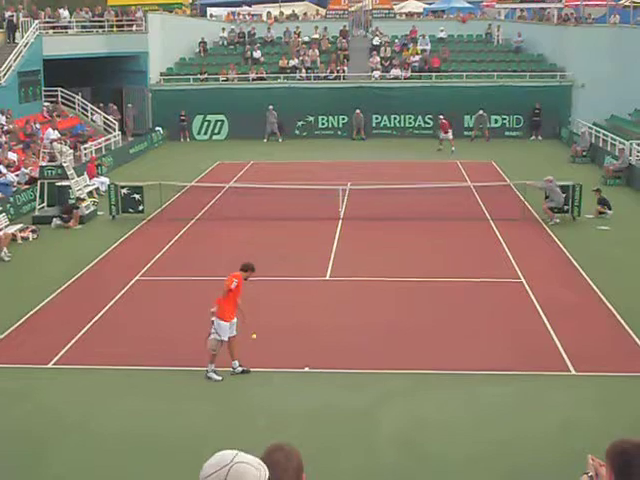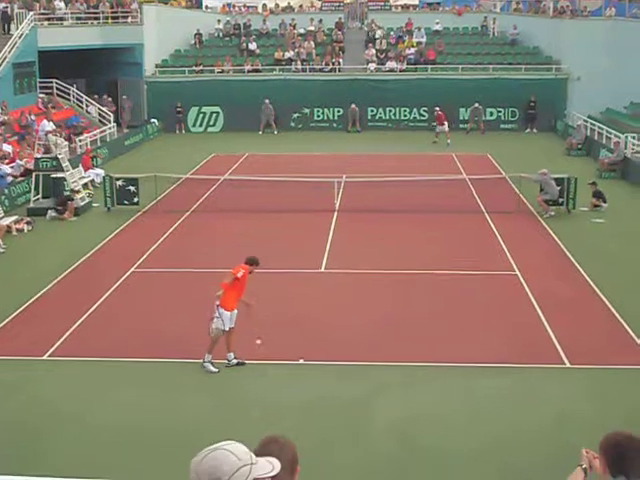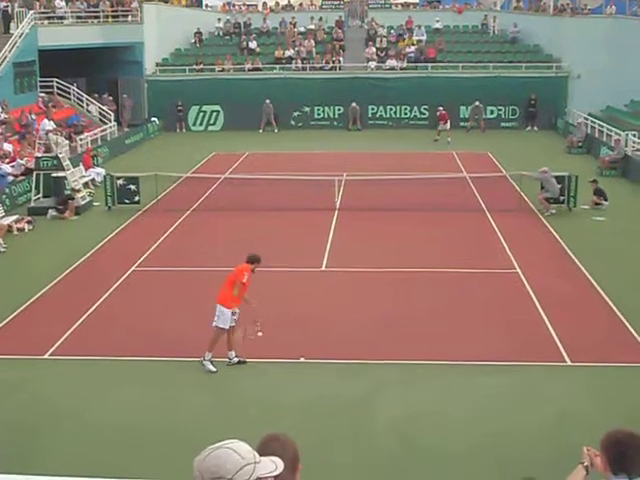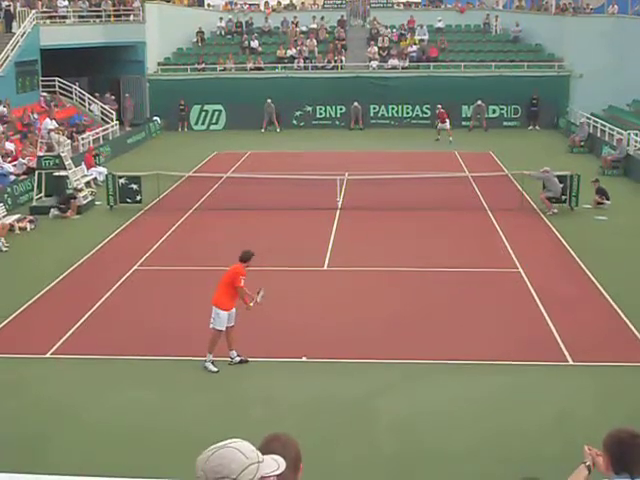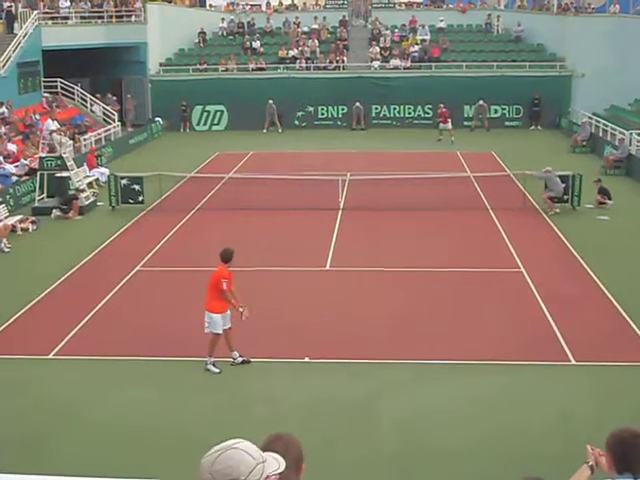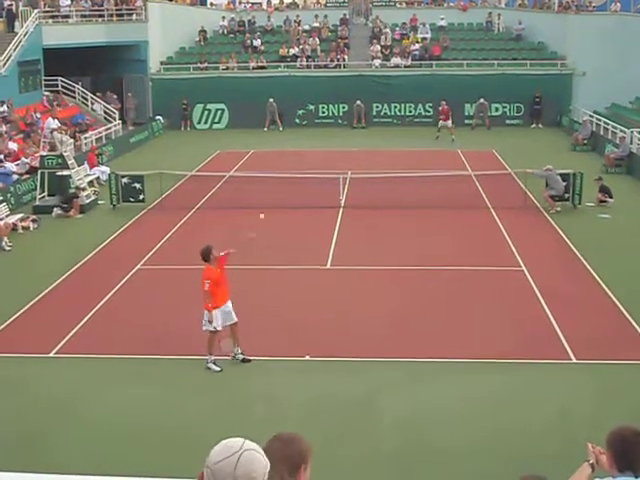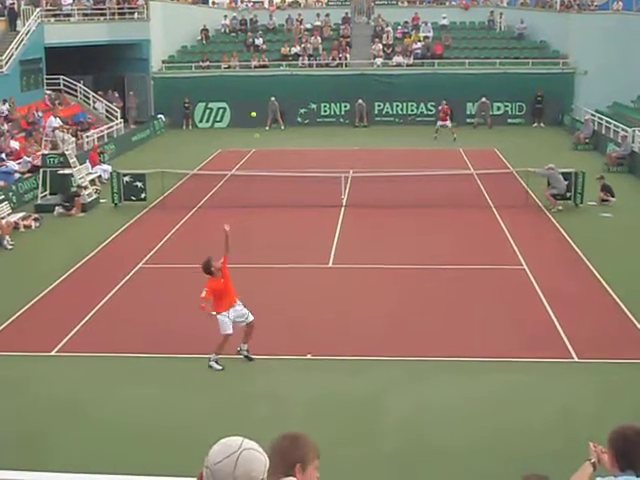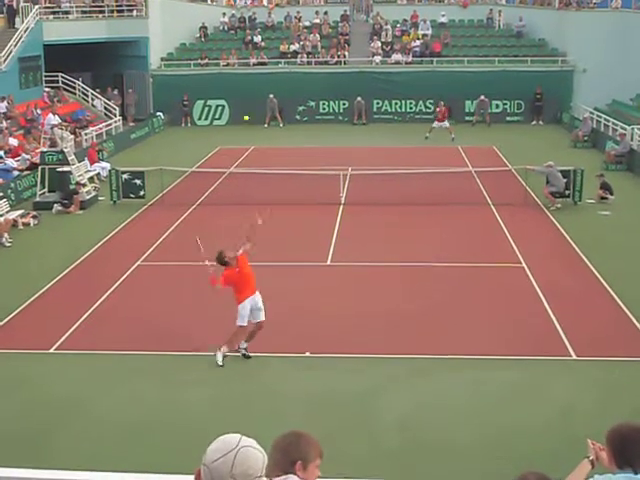
dt=0.4s
person 1, frame 1
left shoulder: (238, 279)
right shoulder: (236, 277)
right elbow: (224, 292)
left wrist: (241, 312)
right wrist: (216, 307)
left hip: (230, 316)
right hip: (222, 316)
left knee: (231, 339)
right knee: (218, 343)
left ankle: (235, 367)
right ankle: (210, 371)
person 1, frame 2
left shoulder: (243, 272)
right shoulder: (243, 269)
right elbow: (228, 278)
left wrist: (247, 302)
right wrist: (221, 291)
left hip: (231, 306)
right hip: (224, 306)
left knee: (230, 330)
right knee: (218, 332)
left ankle: (231, 359)
right ankle: (207, 361)
person 1, frame 3
left shoulder: (243, 269)
right shoulder: (245, 269)
left elbow: (241, 292)
right elbow: (237, 288)
left wrist: (250, 303)
right wrist: (235, 305)
left hip: (232, 304)
right hip: (225, 304)
left knee: (231, 329)
right knee: (220, 330)
left ankle: (232, 357)
right ankle: (206, 359)
person 1, frame 4
left shoulder: (236, 269)
right shoulder: (241, 271)
left elbow: (241, 288)
right elbow: (240, 291)
left wrist: (252, 296)
right wrist: (248, 303)
left hip: (229, 305)
right hip: (222, 305)
left knee: (230, 329)
right knee: (218, 331)
left ankle: (233, 357)
right ankle: (208, 360)
person 1, frame 5
left shoulder: (226, 272)
right shoulder: (222, 274)
left elbow: (231, 290)
right elbow: (225, 294)
left wrist: (239, 304)
right wrist: (235, 306)
left hip: (224, 307)
right hip: (215, 309)
left knee: (227, 330)
right knee: (216, 334)
left ankle: (235, 357)
right ankle: (209, 362)
person 1, frame 6
left shoulder: (220, 260)
right shoulder: (208, 274)
left elbow: (229, 252)
right elbow: (206, 294)
right wrist: (210, 313)
left hip: (226, 302)
right hip: (215, 306)
left knee: (234, 324)
right knee: (214, 332)
left ankle: (237, 352)
right ankle: (210, 361)
person 1, frame 7
left shoulder: (223, 269)
right shoulder: (210, 285)
left elbow: (226, 251)
right elbow: (202, 301)
left wrist: (227, 234)
right wrist: (209, 310)
left hip: (235, 305)
right hip: (223, 311)
left knee: (251, 324)
right knee: (227, 336)
left ankle: (243, 348)
right ankle: (213, 359)
person 1, frame 8
left shoulder: (240, 259)
right shoulder: (226, 274)
left elbow: (249, 243)
right elbow: (215, 286)
left wrist: (254, 226)
right wrist: (212, 277)
left hip: (255, 297)
right hip: (244, 301)
left knee: (259, 325)
right knee: (241, 328)
left ankle: (242, 345)
right ankle: (222, 351)
